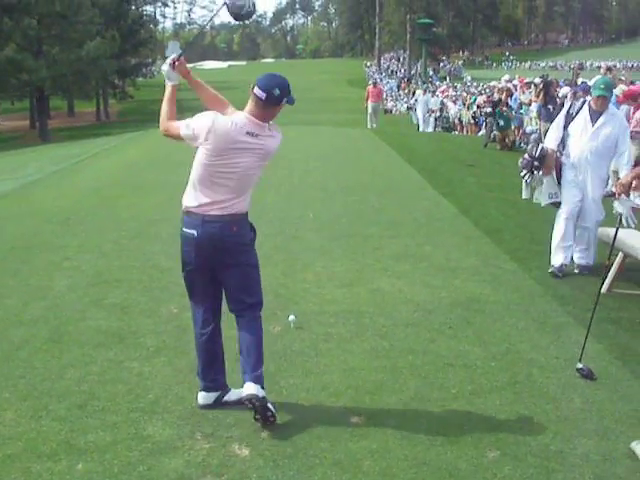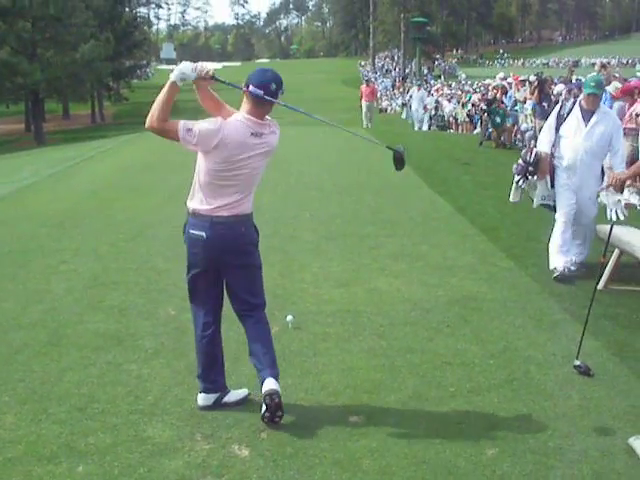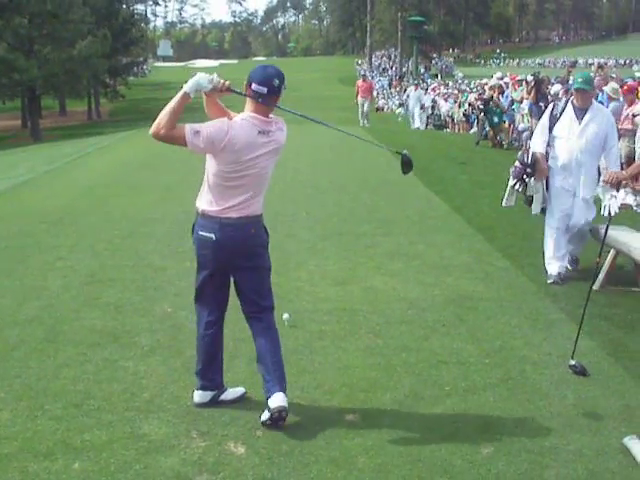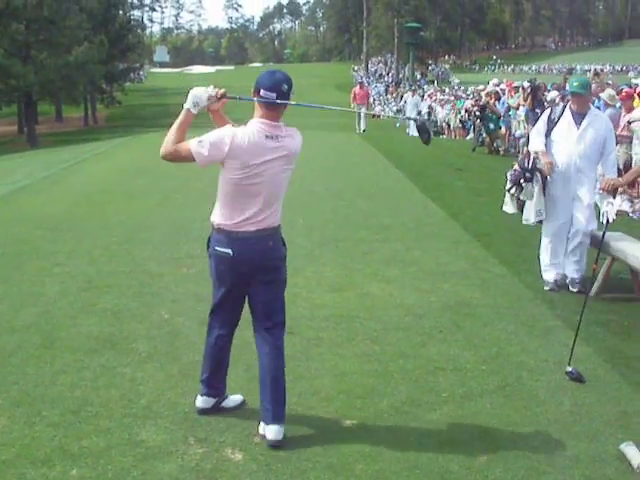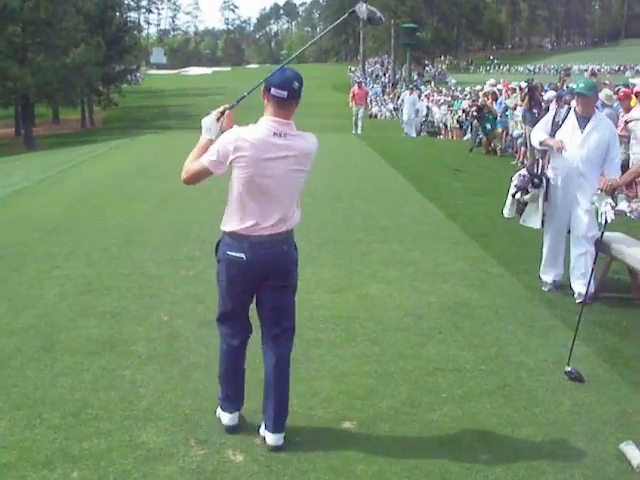
dt=0.2s
person 1, frame 1
left shoulder: (212, 125)
right shoulder: (272, 140)
left elbow: (167, 127)
right elbow: (229, 111)
left wrist: (177, 80)
right wrist: (188, 78)
left hip: (195, 228)
right hip: (235, 231)
left knee: (205, 312)
right knee: (248, 311)
left ankle: (210, 387)
right ankle: (252, 384)
person 1, frame 2
left shoulder: (217, 133)
right shoulder: (271, 134)
left elbow: (154, 124)
right elbow: (227, 112)
left wrist: (175, 81)
right wrist: (198, 83)
left hip: (201, 230)
right hip: (240, 231)
left knee: (206, 314)
right knee: (253, 312)
left ankle: (210, 389)
right ankle: (269, 379)
person 1, frame 3
left shoulder: (224, 134)
right shoulder: (279, 132)
left elbow: (159, 131)
left wrist: (190, 89)
right wrist: (210, 95)
left hip: (211, 230)
right hip: (251, 231)
left knee: (210, 312)
right knee: (261, 314)
left ankle: (207, 387)
right ankle: (276, 392)
person 1, frame 4
left shoulder: (230, 140)
right shoulder: (293, 141)
left elbow: (168, 151)
left wrist: (191, 107)
right wrist: (217, 112)
left hip: (227, 244)
right hip: (269, 245)
left knee: (221, 323)
right knee: (270, 332)
left ankle: (210, 394)
right ankle: (273, 421)
person 1, frame 5
left shoulder: (238, 140)
right shoulder: (308, 145)
left elbow: (188, 175)
left wrist: (209, 134)
left hip: (238, 248)
right hip: (281, 249)
left knee: (232, 329)
right knee: (278, 338)
left ankle: (229, 408)
right ankle: (274, 427)
person 2, frame 1
left shoulder: (618, 120)
left elbow: (624, 152)
right elbow: (556, 131)
right wrist: (550, 155)
left hip: (596, 176)
right hip: (570, 170)
left knee: (589, 219)
right knee: (567, 214)
left ankle: (583, 259)
right ankle: (559, 260)
person 2, frame 2
left shoulder: (610, 119)
right shoulder: (564, 109)
left elbow: (617, 150)
right elbow: (547, 134)
right wrist: (544, 158)
left hip: (590, 176)
right hip: (564, 172)
left knee: (585, 219)
right knee: (564, 216)
left ankle: (578, 257)
right ankle: (559, 265)
person 2, frame 3
left shoulder: (604, 116)
right shoulder: (556, 109)
left elbow: (611, 149)
right elbow: (540, 135)
right wrist: (540, 160)
left hip: (585, 177)
right hip: (558, 174)
left knee: (580, 222)
right knee: (556, 221)
left ankle: (572, 251)
right ankle: (556, 267)
person 2, frame 4
left shoulder: (602, 122)
right shoulder: (553, 114)
left elbow: (608, 155)
right elbow: (536, 136)
right wrist: (543, 155)
left hip: (584, 182)
right hip: (557, 180)
left knee: (582, 228)
right knee: (554, 227)
left ankle: (574, 273)
right ankle: (552, 274)
person 2, frame 5
left shoulder: (606, 126)
left elbow: (612, 160)
right elbow: (536, 133)
right wrist: (550, 140)
left hip: (587, 187)
right hip: (559, 184)
left knee: (584, 236)
right knee: (554, 231)
left ankle: (582, 287)
right ankle: (550, 276)
